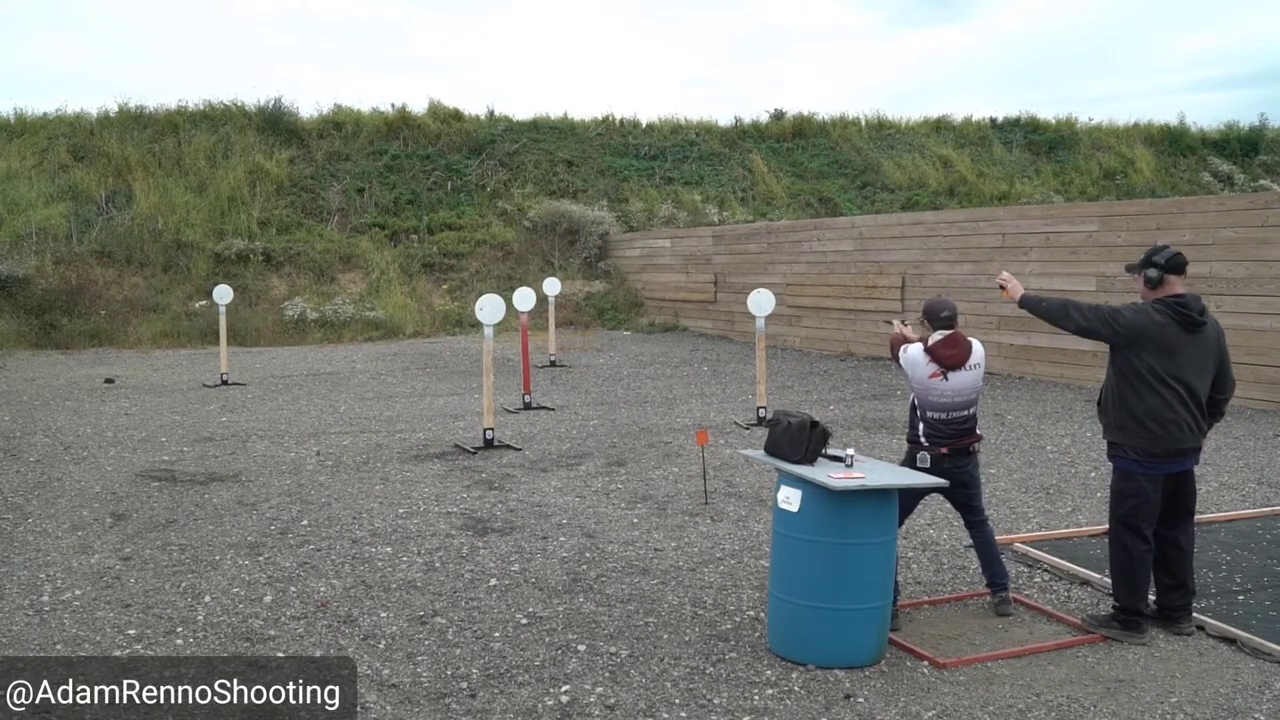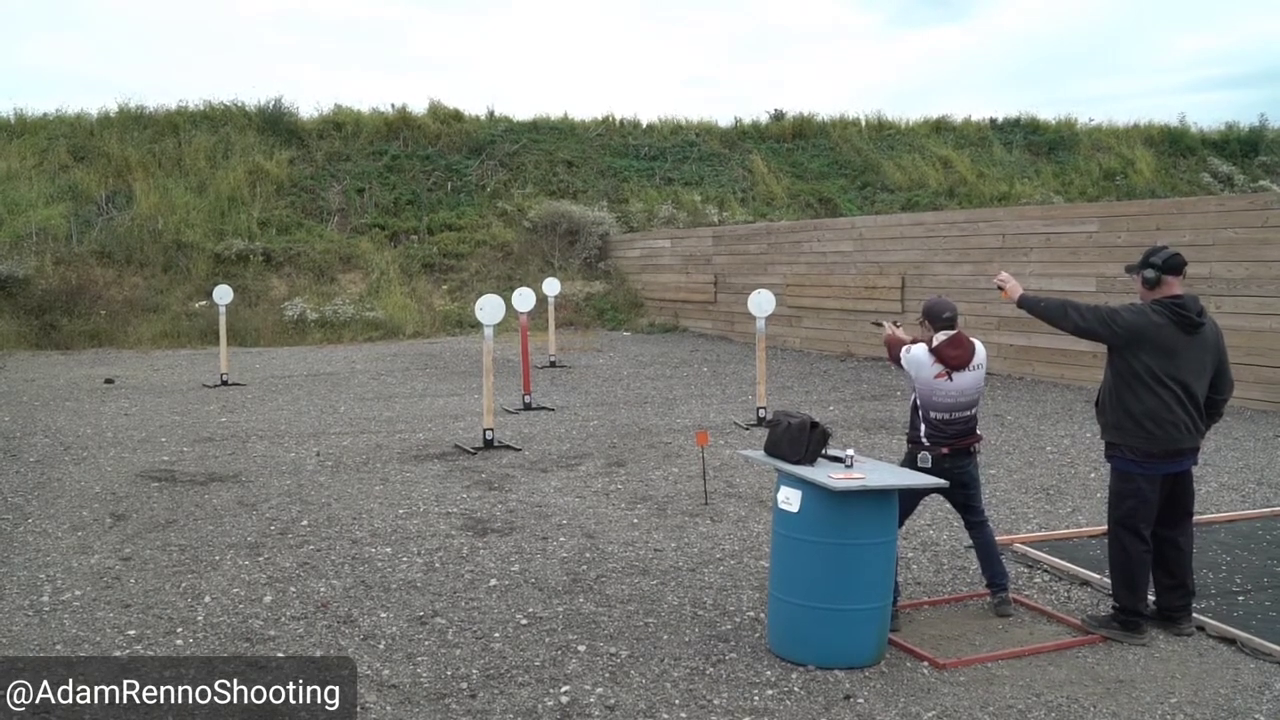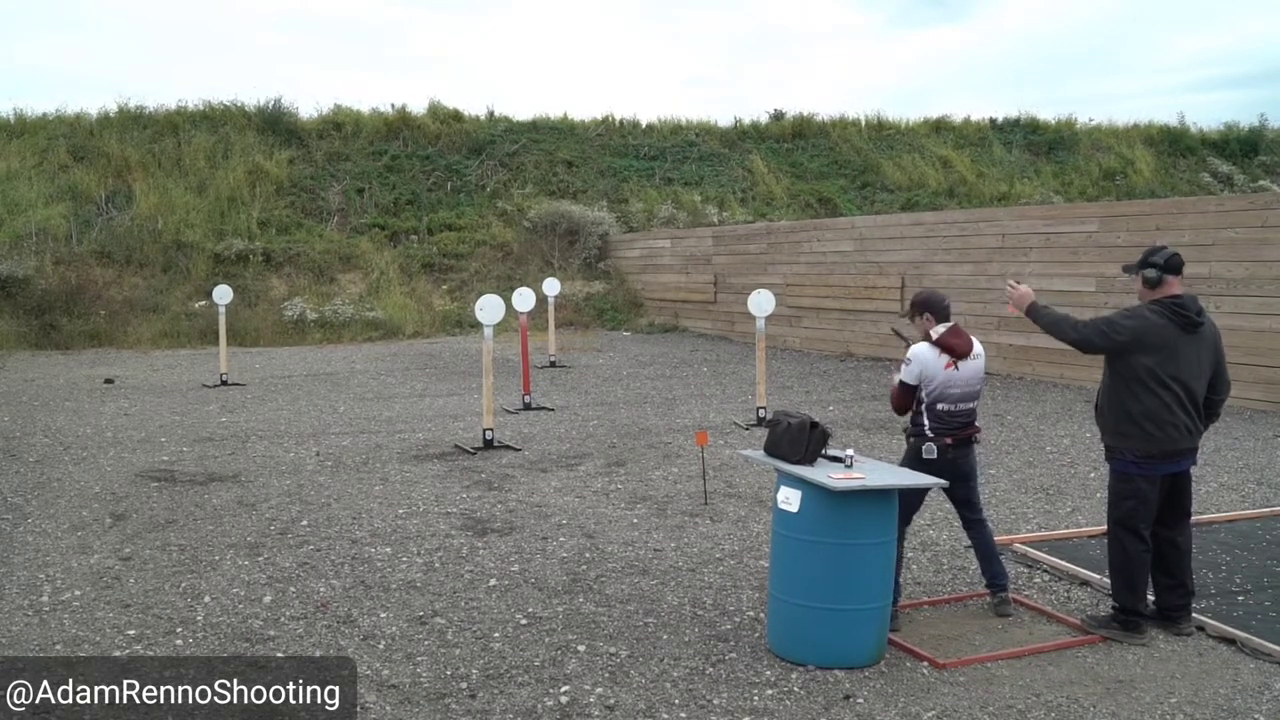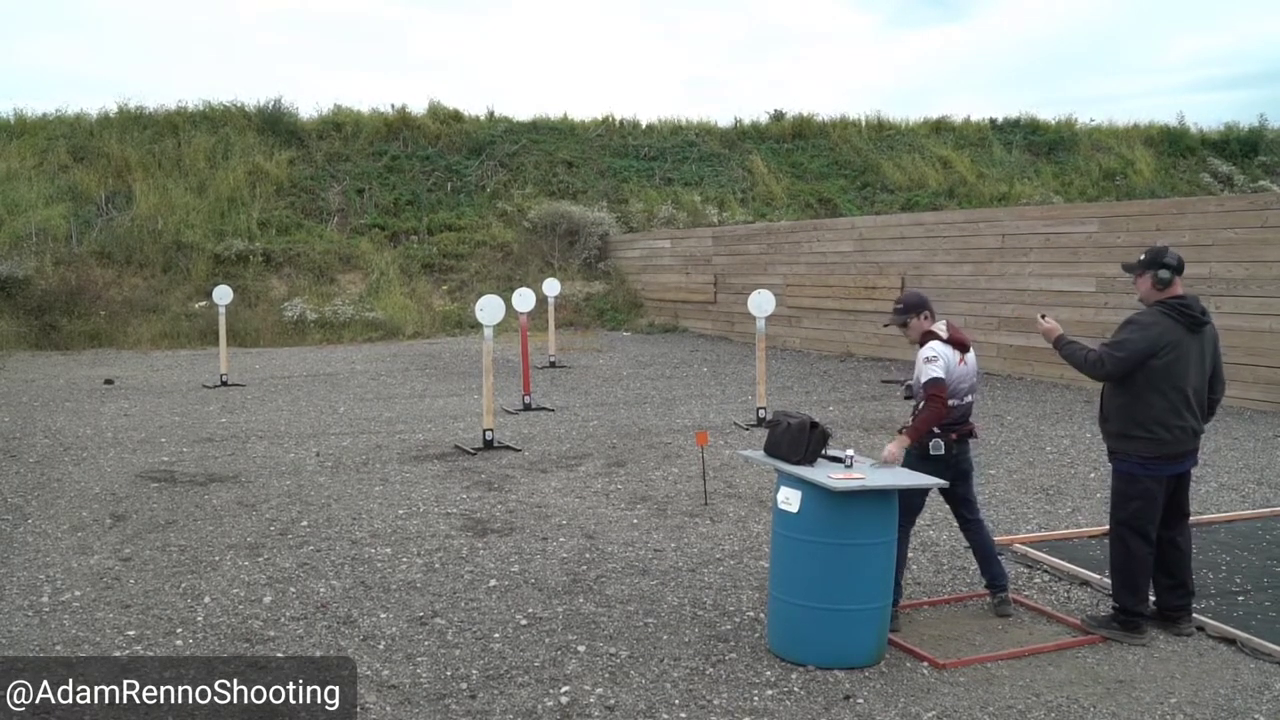
dt=0.5s
person 1, frame 1
left shoulder: (1138, 320)
right shoulder: (1209, 326)
left elbow: (1076, 315)
right elbow: (1223, 387)
left wrist: (1023, 297)
right wrist: (1199, 427)
left hip: (1141, 451)
right hip: (1184, 449)
left knee: (1131, 531)
right knee: (1175, 529)
left ankle: (1129, 618)
right ankle: (1176, 611)
person 1, frame 2
left shoulder: (1136, 321)
right shoulder: (1207, 326)
left elbow: (1075, 316)
right elbow: (1222, 388)
left wrist: (1022, 297)
left hip: (1139, 452)
right hip: (1182, 450)
left knee: (1130, 532)
right knee: (1175, 530)
left ankle: (1129, 619)
right ankle: (1177, 611)
person 1, frame 3
left shoulder: (1138, 322)
right shoulder: (1205, 327)
left elbow: (1080, 333)
right elbow: (1219, 388)
left wrist: (1032, 307)
left hip: (1138, 452)
right hip: (1181, 450)
left knee: (1129, 533)
right knee: (1173, 530)
left ankle: (1129, 619)
right ankle: (1176, 611)
person 1, frame 4
left shoulder: (1148, 324)
right shoulder: (1203, 326)
left elbow: (1102, 365)
right elbow: (1215, 388)
left wrist: (1059, 340)
left hip: (1142, 453)
right hip: (1181, 449)
left knee: (1132, 533)
right knee: (1172, 529)
left ankle: (1129, 619)
right ankle: (1176, 610)
person 2, frame 1
left shoulder: (914, 355)
right shoulder: (976, 350)
left elbow: (899, 349)
left wrist: (900, 336)
right wrist: (916, 339)
left hip: (923, 460)
right hip: (964, 459)
right knee: (978, 522)
left ankle: (887, 606)
right ankle: (1001, 593)
person 2, frame 2
left shoulder: (918, 357)
right shoulder: (978, 351)
left elbow: (898, 353)
left wrist: (892, 337)
right wrist: (908, 339)
left hip: (924, 460)
right hip: (964, 459)
right knee: (977, 523)
left ankle: (887, 606)
right ankle: (1001, 594)
person 2, frame 3
left shoulder: (919, 353)
right shoulder: (975, 347)
left elbow: (902, 405)
left wrist: (898, 385)
left hip: (926, 452)
right hip: (963, 451)
left knee: (892, 525)
right knee: (975, 520)
left ankle: (888, 606)
right ankle: (1000, 593)
person 2, frame 4
left shoulder: (932, 351)
right shoulder: (961, 346)
left elbow: (936, 407)
left wrist: (902, 441)
right wrist: (920, 388)
left hip: (930, 449)
right hip: (959, 447)
left knee: (897, 526)
right knee: (971, 520)
left ankle: (888, 607)
right ankle: (1000, 593)
